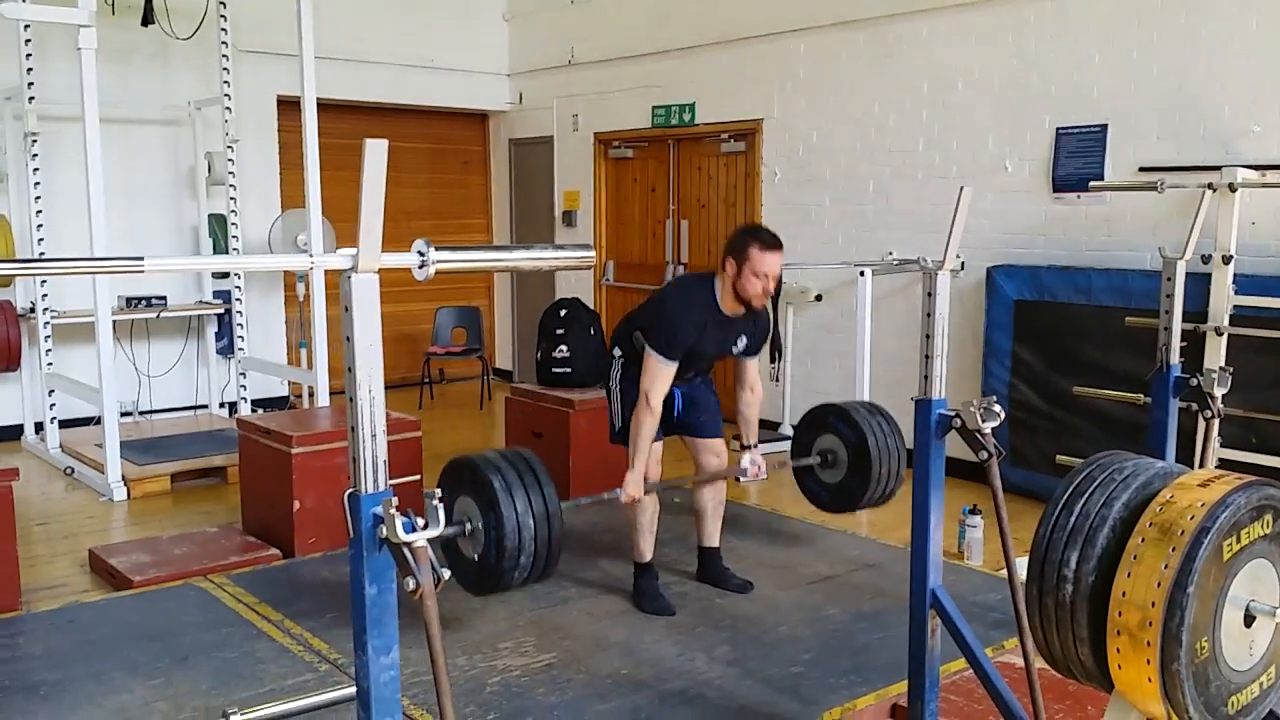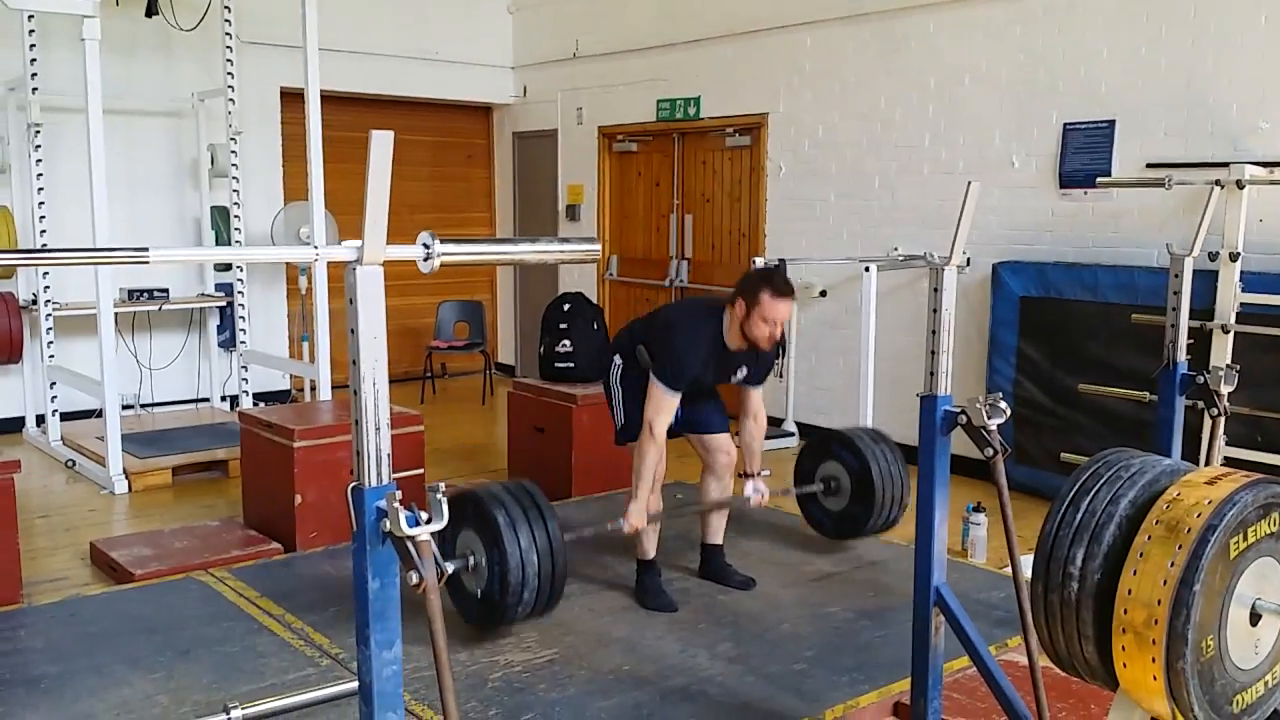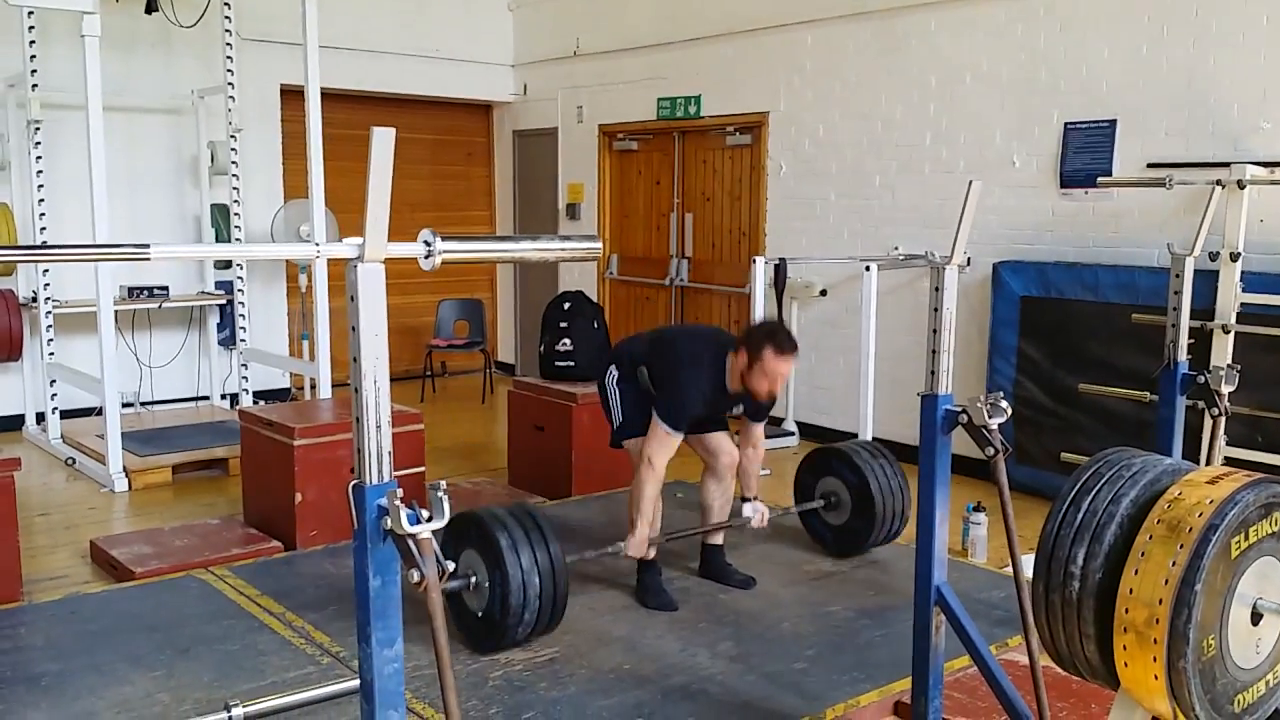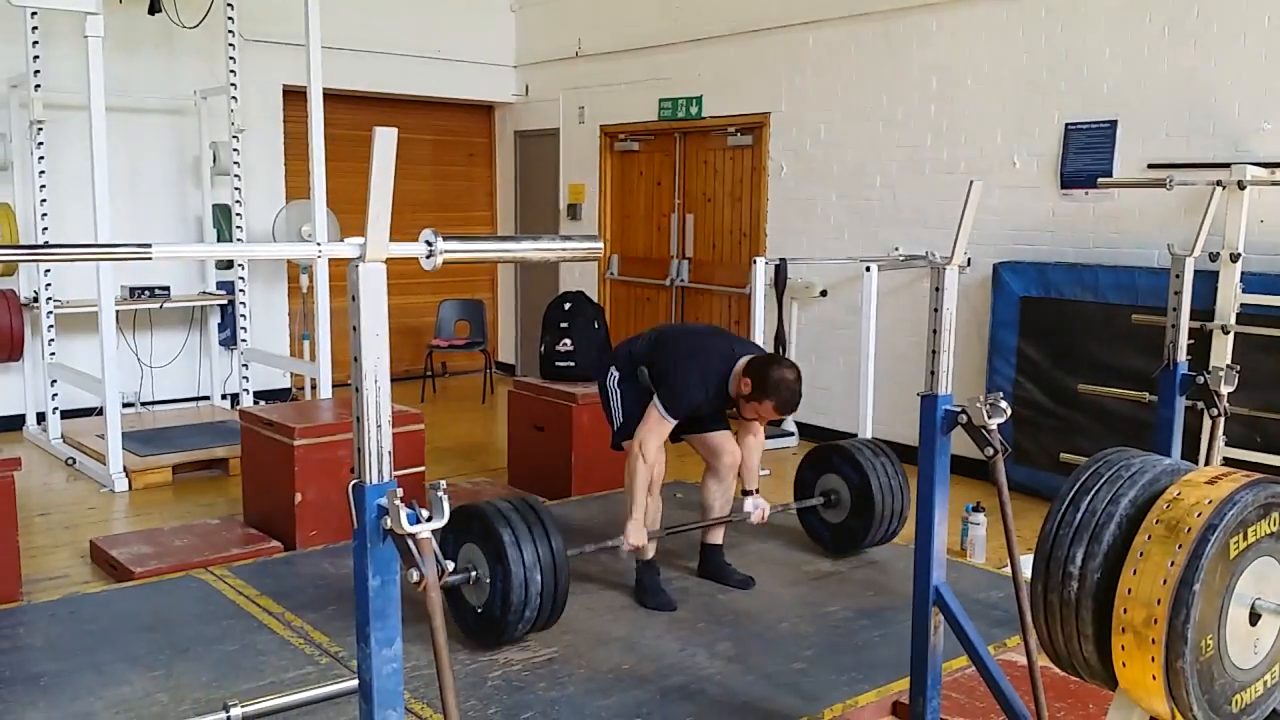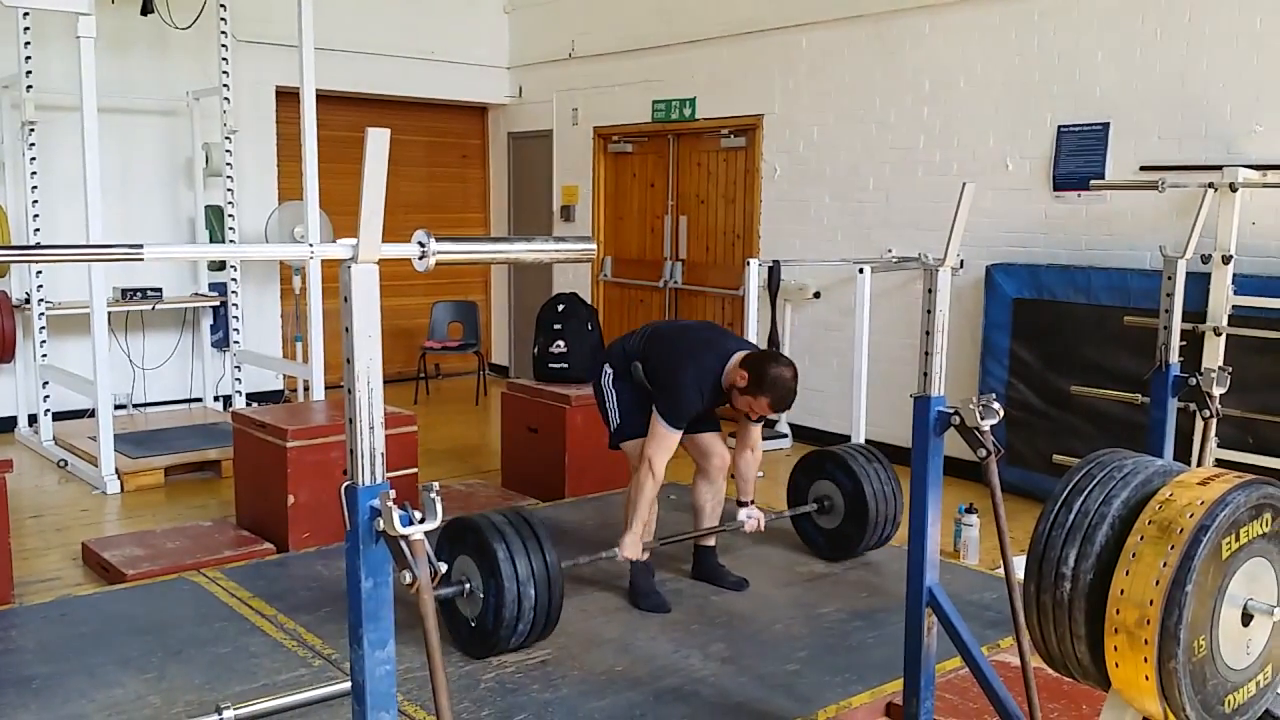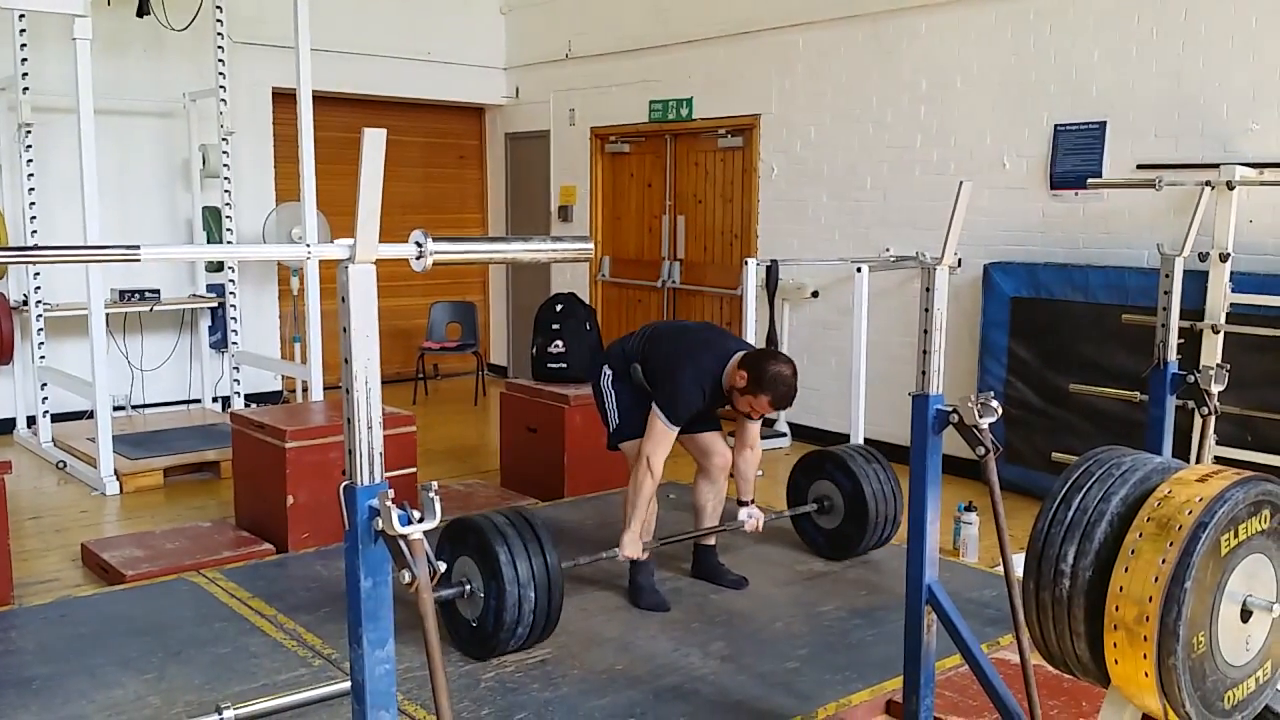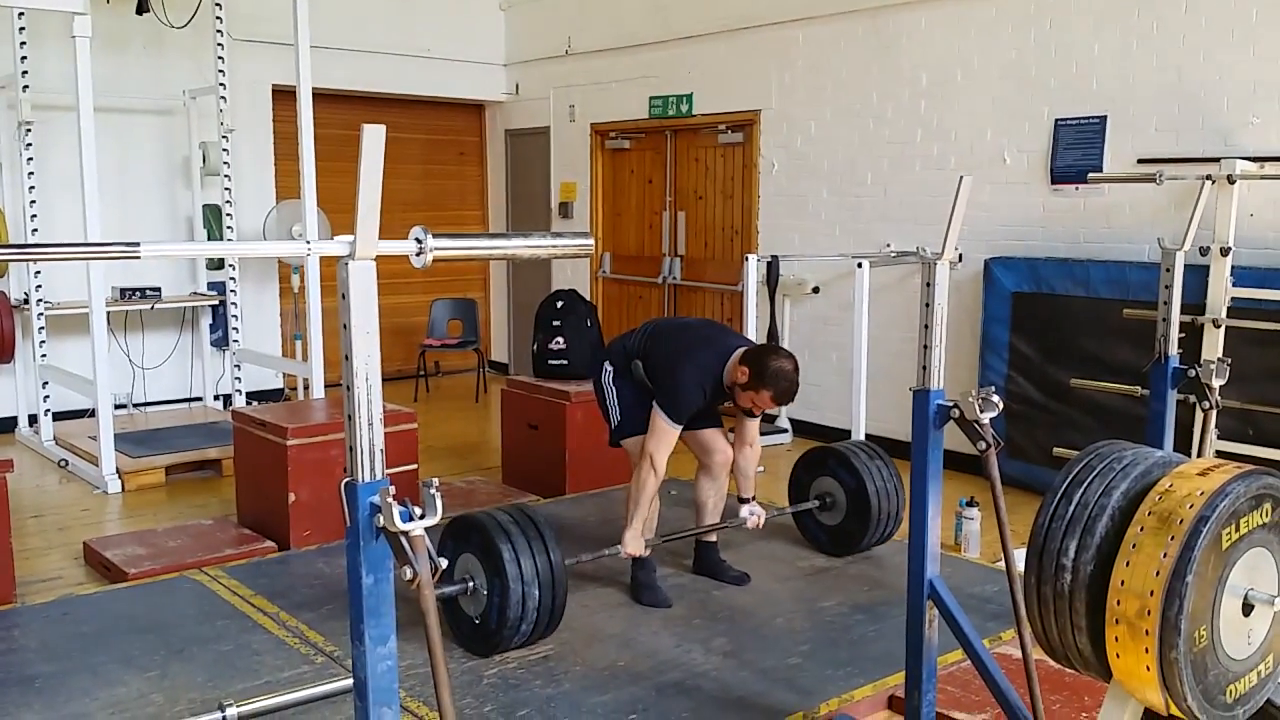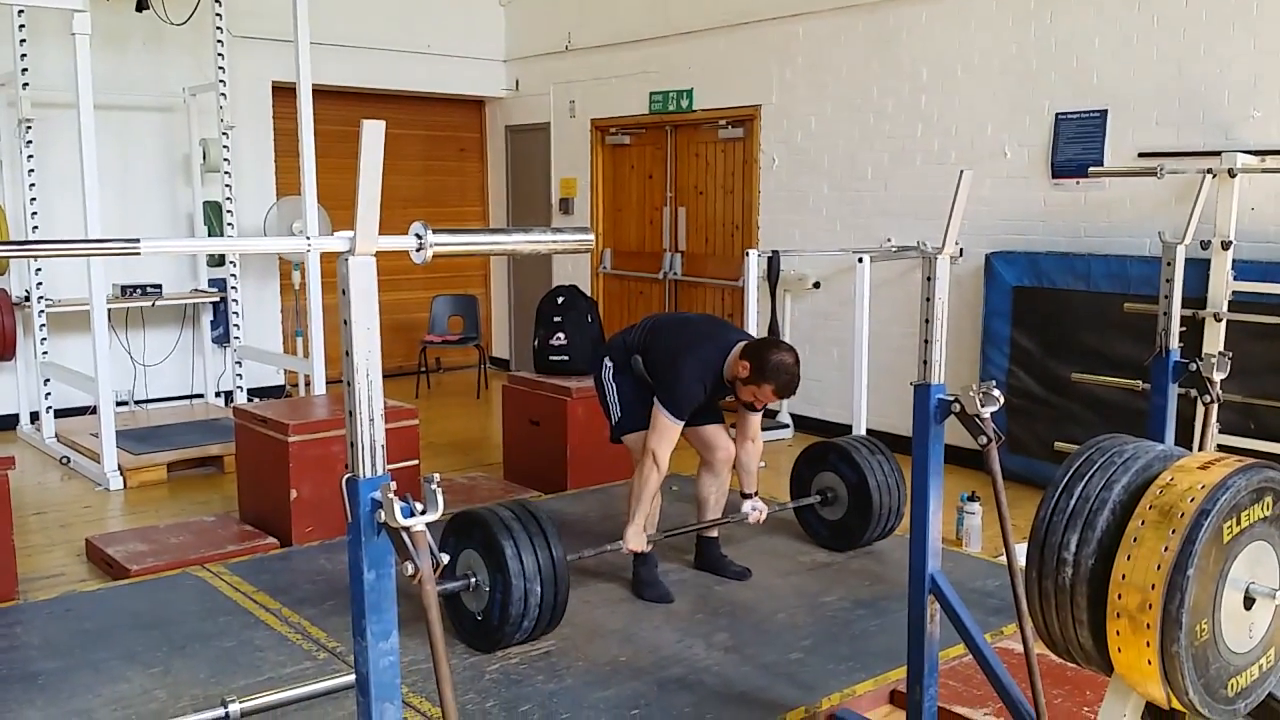
dt=0.1s
person 1, frame 1
left shoulder: (757, 320)
right shoulder: (683, 307)
left elbow: (749, 386)
right elbow: (651, 396)
left wrist: (750, 447)
right wrist: (636, 469)
left hip: (691, 373)
right hip: (634, 364)
left knee: (716, 459)
right knee: (650, 473)
left ankle: (710, 561)
right ankle: (644, 577)
person 1, frame 2
left shoulder: (762, 349)
right shoulder: (688, 339)
left elbow: (753, 415)
right elbow: (654, 426)
left wrist: (752, 475)
right wrist: (638, 501)
right hip: (636, 370)
left knee: (723, 458)
right knee: (654, 469)
left ankle: (712, 559)
right ankle: (647, 573)
person 1, frame 3
left shoulder: (760, 385)
right shoulder: (692, 380)
left elbow: (752, 444)
right elbow: (654, 460)
left wrist: (751, 500)
right wrist: (638, 532)
right hip: (630, 379)
left knee: (724, 457)
right knee: (651, 472)
left ankle: (713, 559)
right ankle: (648, 575)
person 1, frame 4
left shoulder: (762, 377)
right shoulder: (696, 383)
left elbow: (751, 435)
right elbow: (642, 447)
left wrist: (751, 493)
right wrist: (635, 521)
left hip: (673, 375)
right hip: (630, 377)
left knee: (727, 457)
right knee: (653, 469)
left ankle: (712, 557)
right ankle: (646, 572)
person 1, frame 5
left shoulder: (758, 375)
right shoulder: (692, 381)
left elbow: (749, 446)
right elbow: (654, 461)
left wrist: (746, 504)
right wrist: (634, 534)
left hip: (667, 374)
right hip: (624, 375)
left knee: (717, 460)
right knee: (649, 473)
left ankle: (705, 558)
right ankle: (641, 573)
person 1, frame 6
left shoulder: (758, 377)
right shoulder: (690, 381)
left elbow: (748, 447)
right elbow: (651, 459)
left wrist: (747, 503)
right wrist: (631, 532)
left hip: (667, 375)
right hip: (623, 377)
left knee: (718, 460)
right knee: (648, 469)
left ankle: (705, 557)
right ankle: (641, 573)
person 1, frame 7
left shoulder: (759, 374)
right shoulder: (691, 378)
left elbow: (747, 444)
right elbow: (654, 458)
left wrist: (747, 500)
right wrist: (633, 530)
left hip: (669, 372)
right hip: (625, 374)
left knee: (719, 456)
right knee: (652, 466)
left ankle: (706, 553)
right ankle: (642, 569)
person 1, frame 8
left shoulder: (759, 371)
right shoulder: (691, 373)
left elbow: (749, 438)
right elbow: (656, 452)
left wrist: (750, 496)
right wrist: (635, 526)
left hip: (672, 374)
right hip: (625, 370)
left knee: (721, 452)
right knee: (656, 462)
left ankle: (707, 548)
right ankle: (644, 564)
